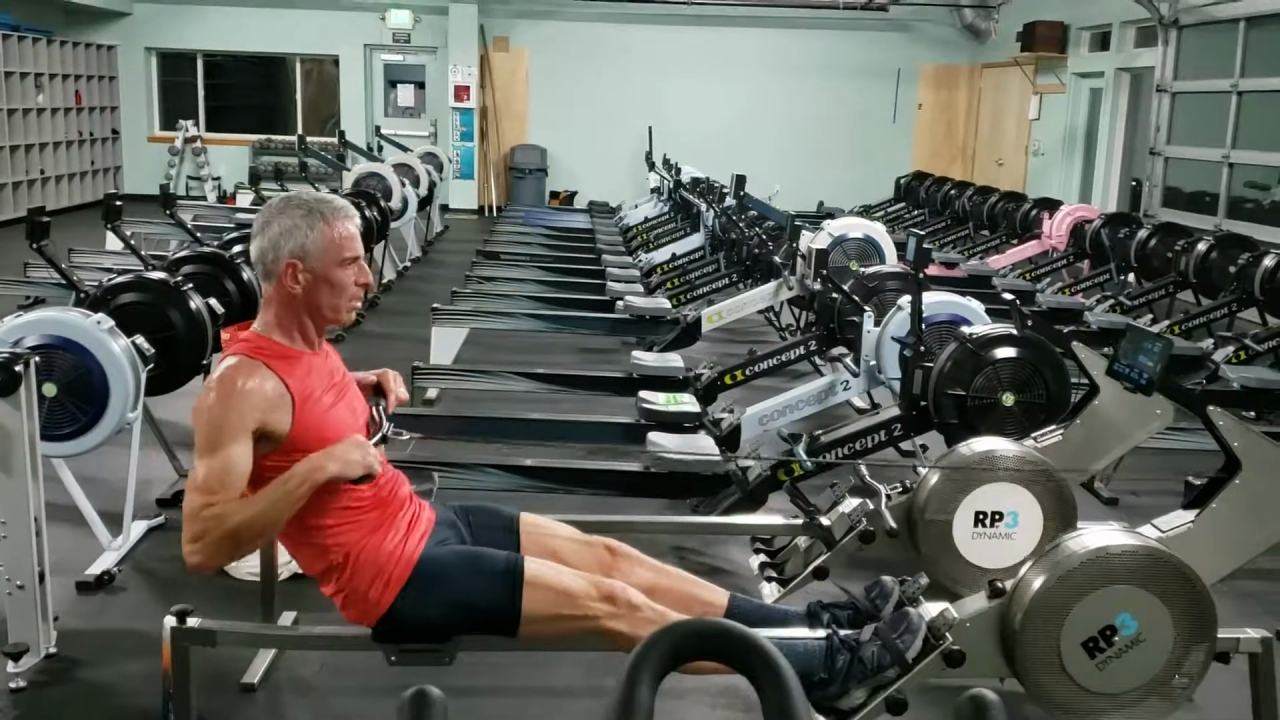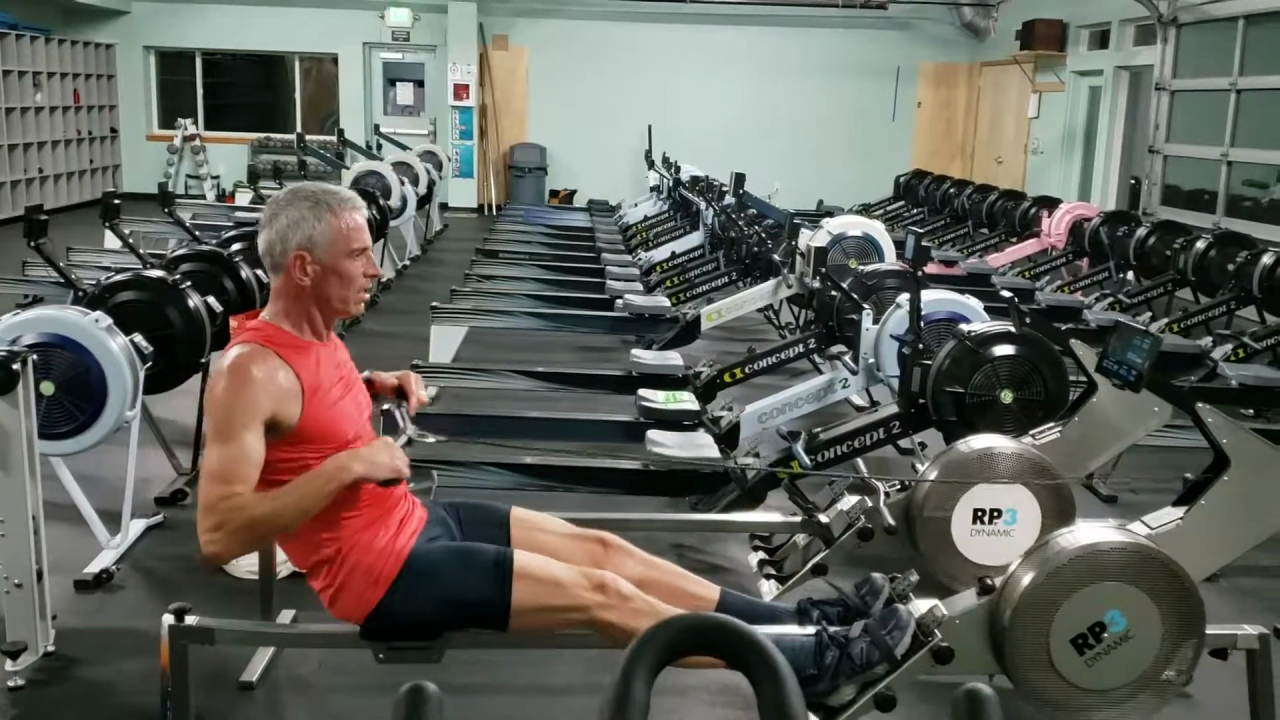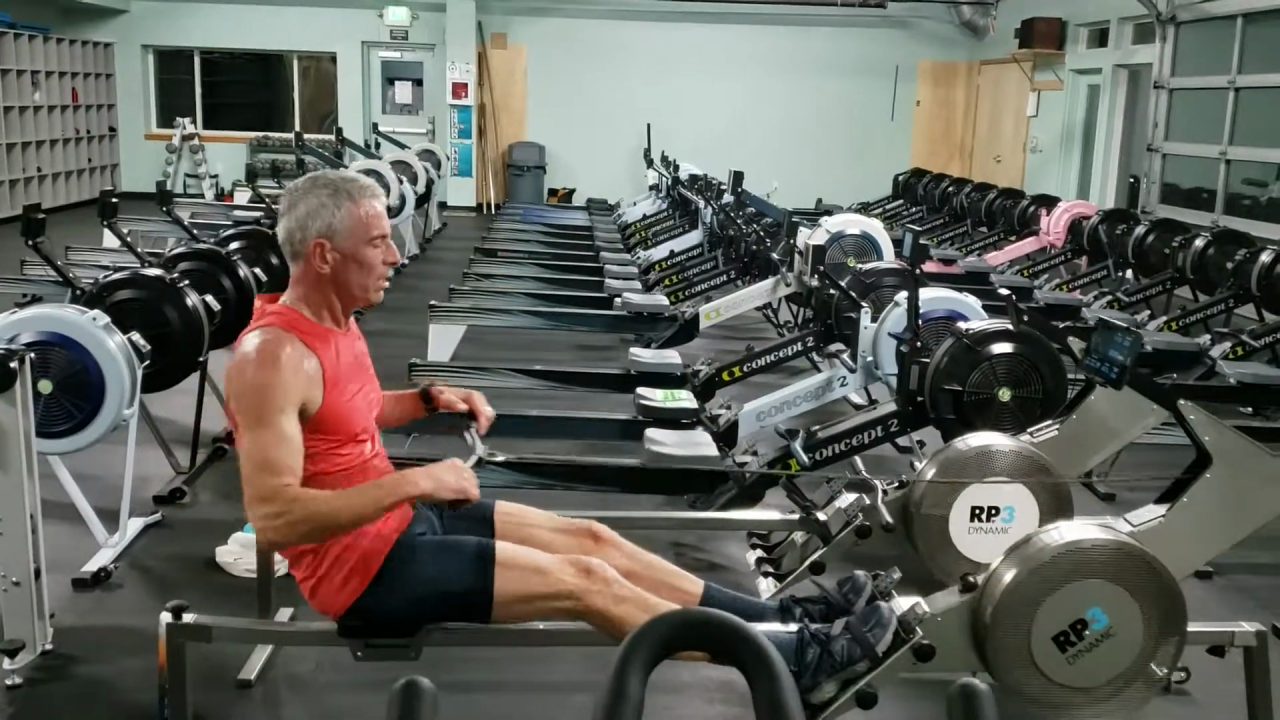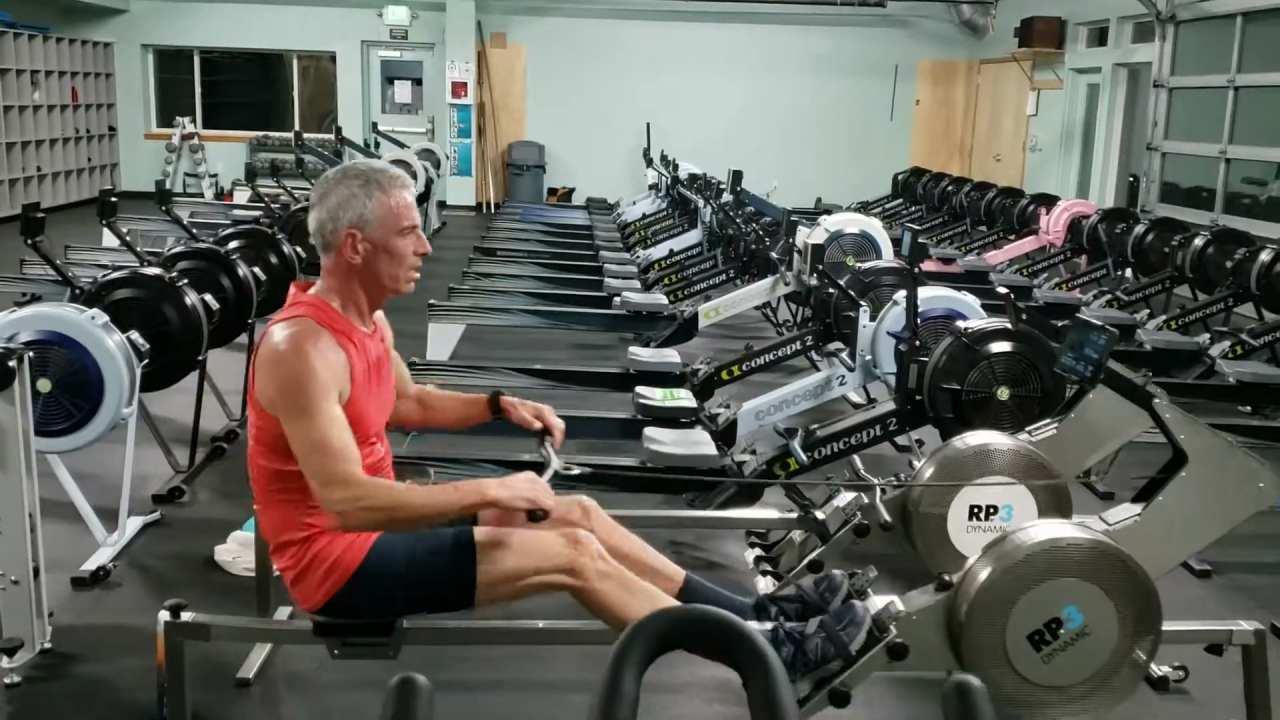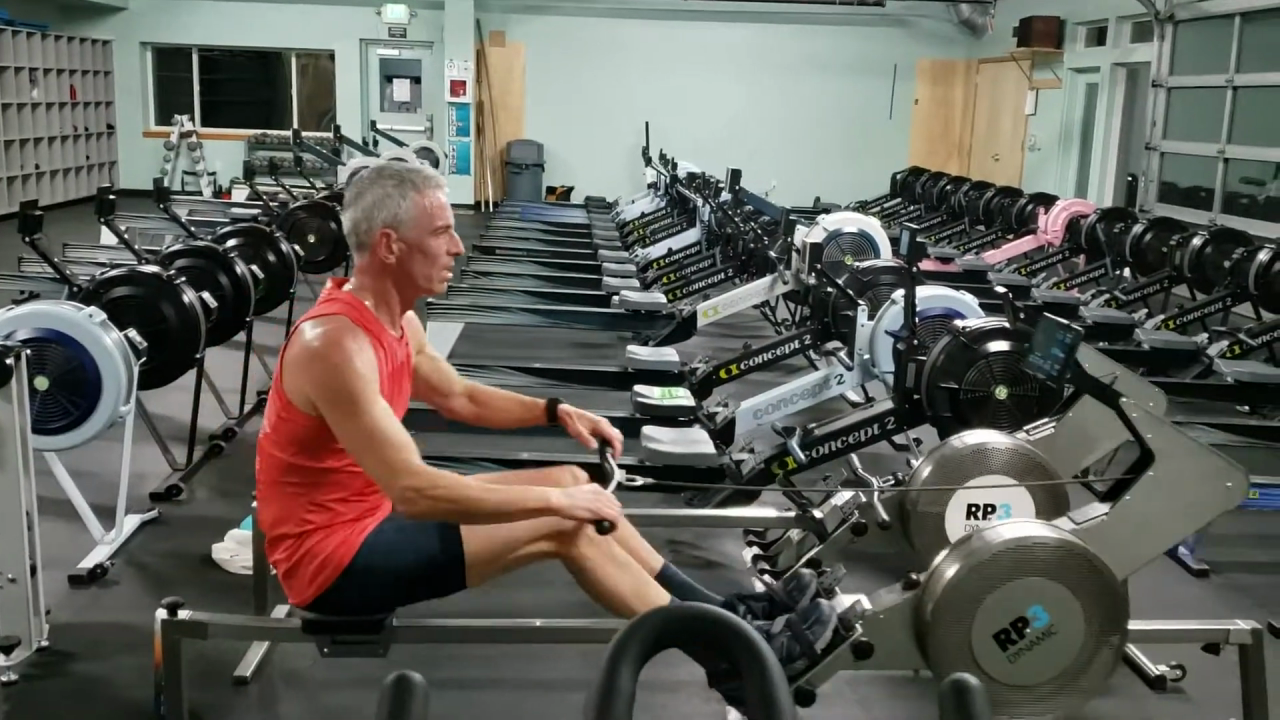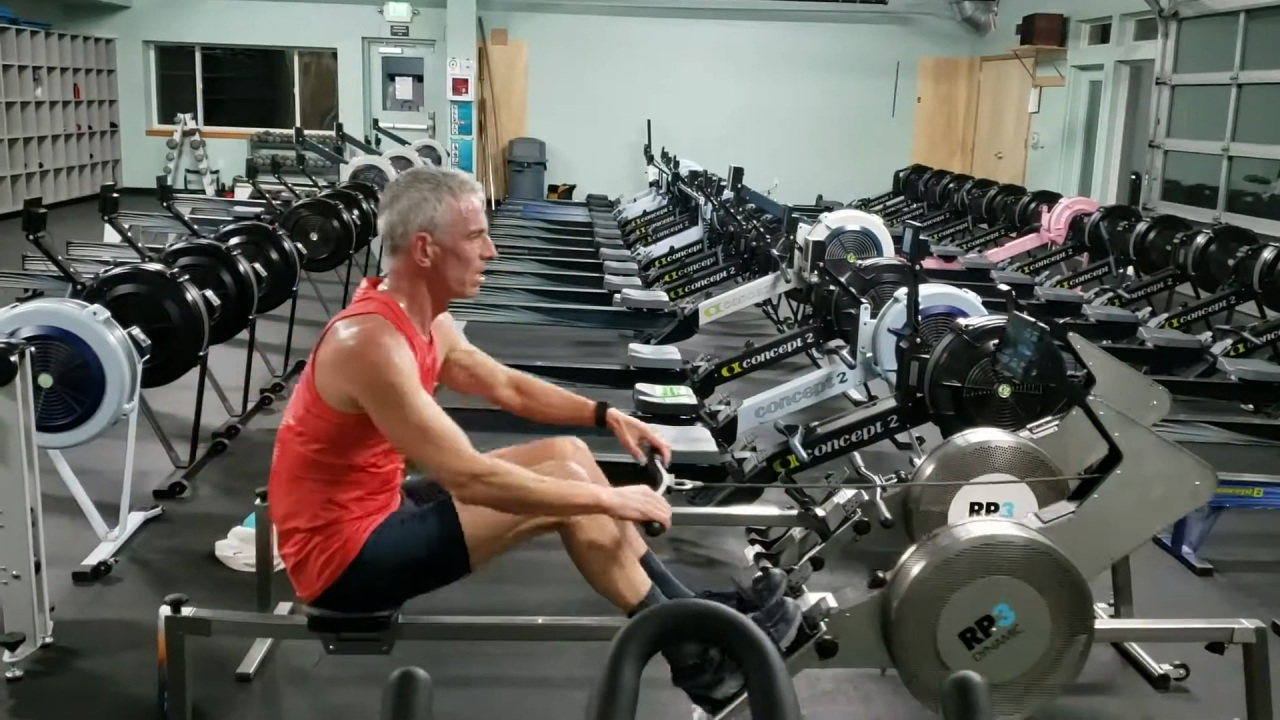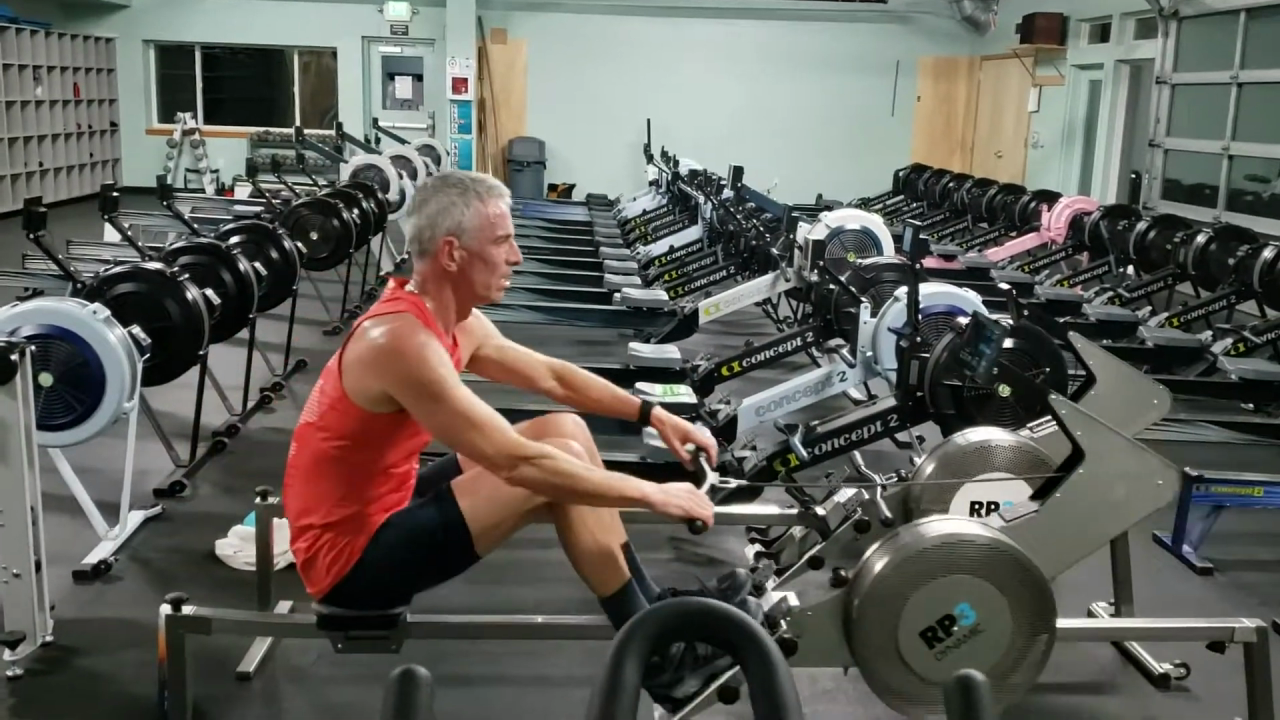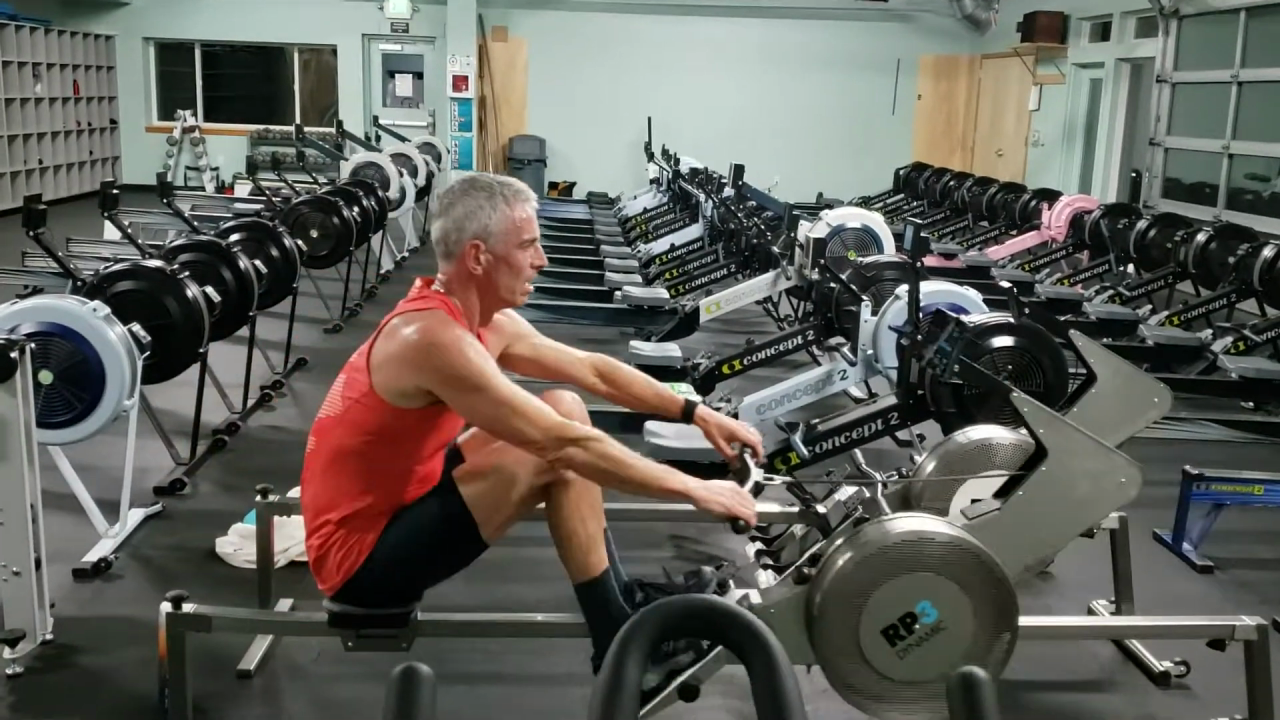
dt=0.2s
person 1, frame 1
left shoulder: (301, 342)
right shoulder: (241, 385)
right elbow: (202, 546)
left wrist: (360, 388)
right wrist: (318, 467)
left hip: (419, 525)
right hip: (391, 575)
left knee: (609, 557)
right knee: (609, 604)
left ankle: (812, 623)
person 1, frame 2
left shoulder: (309, 331)
right shoulder: (249, 373)
right elbow: (218, 533)
left wrist: (373, 385)
right wrist: (353, 465)
left hip: (408, 523)
right hip: (378, 572)
left knee: (600, 550)
right knee: (598, 594)
left ankle: (802, 622)
right ankle: (818, 664)
person 1, frame 3
left shoulder: (332, 321)
right shoulder: (272, 358)
right elbow: (276, 519)
left wrist: (430, 396)
right wrist: (419, 482)
left hip: (388, 526)
right hip: (356, 570)
left knee: (590, 540)
right knee: (585, 581)
left ankle: (783, 617)
right ankle: (798, 660)
person 1, frame 4
left shoulder: (362, 317)
right shoulder: (302, 348)
left elbow: (410, 404)
right elbow: (348, 504)
left wrist: (503, 405)
right wrist: (488, 493)
left hip: (371, 526)
right hip: (339, 565)
left knee: (576, 516)
right knee: (569, 554)
left ankle: (756, 616)
right ankle: (771, 657)
person 1, frame 5
left shoulder: (391, 315)
right shoulder: (335, 343)
left elbow: (461, 398)
right elbow: (413, 494)
left wrist: (558, 412)
right wrist: (559, 503)
left hip: (368, 521)
right hip: (335, 563)
left knee: (569, 487)
right knee: (562, 521)
left ankle: (724, 615)
person 1, frame 6
left shoulder: (421, 317)
right shoulder: (371, 342)
left elbow: (506, 385)
right elbow: (471, 478)
left wrist: (606, 415)
right wrist: (611, 500)
left hip: (373, 519)
right hip: (340, 562)
left knee: (566, 456)
right knee: (562, 477)
right ankle: (692, 656)
person 1, frame 7
left shoulder: (450, 317)
right shoulder: (401, 340)
left elbow: (553, 376)
right elbow: (521, 464)
left wrist: (653, 415)
right wrist: (654, 495)
left hip: (384, 511)
right hip: (349, 558)
left knee: (564, 431)
right knee: (550, 469)
left ankle: (651, 607)
right ankle: (654, 653)
person 1, frame 8
left shoulder: (483, 319)
right shoulder: (433, 338)
left elbow: (592, 370)
right elbow: (564, 447)
left wrist: (697, 414)
right wrist: (692, 491)
left hip: (392, 506)
right hip: (362, 558)
left knee: (561, 412)
right knee: (557, 444)
left ankle: (615, 600)
